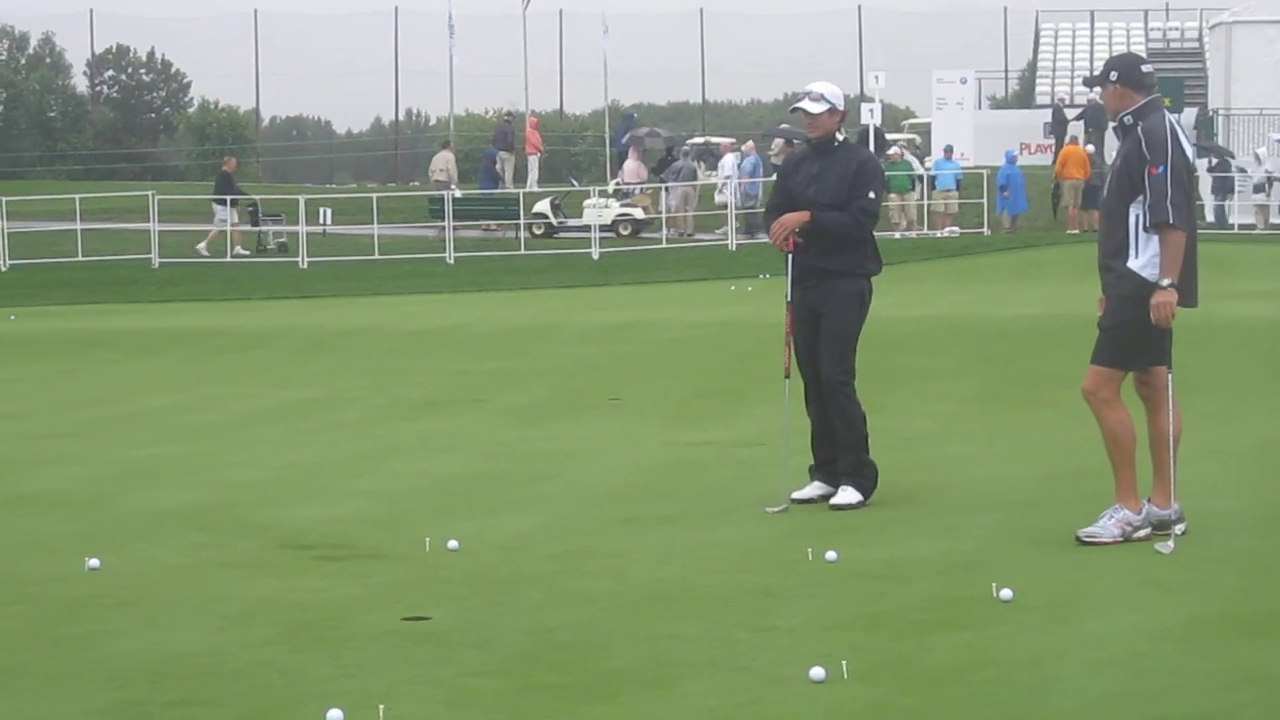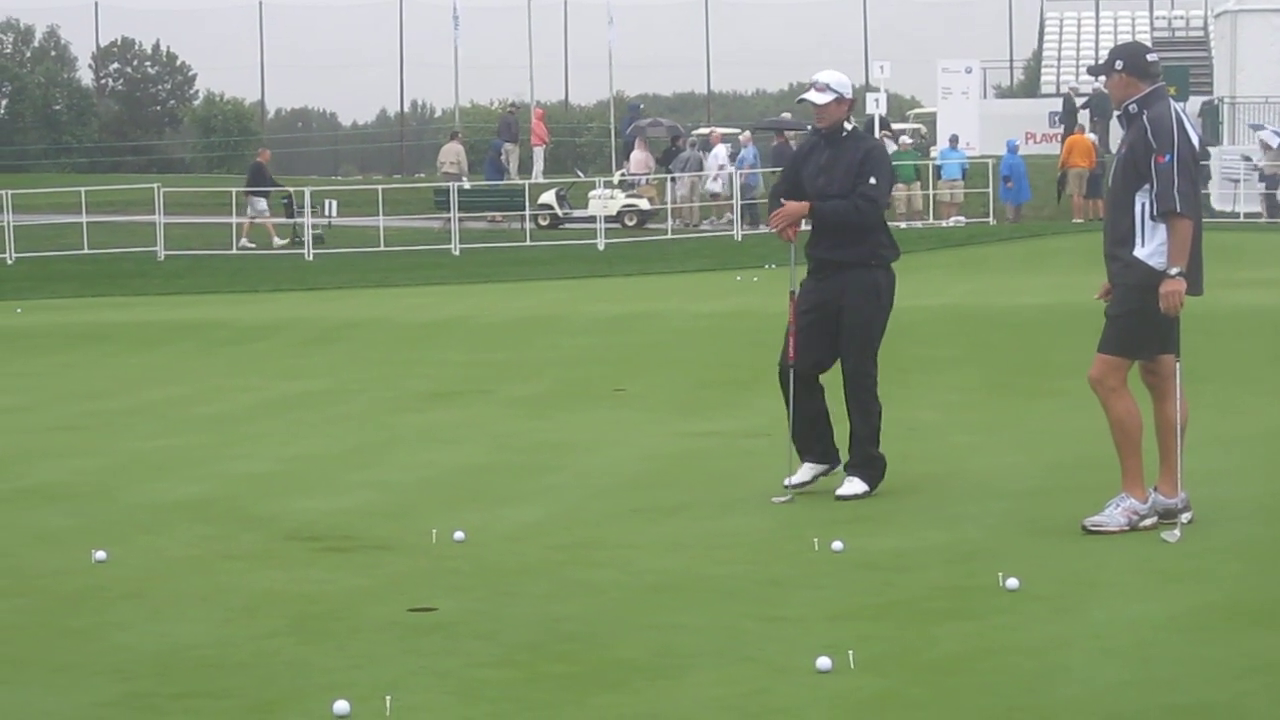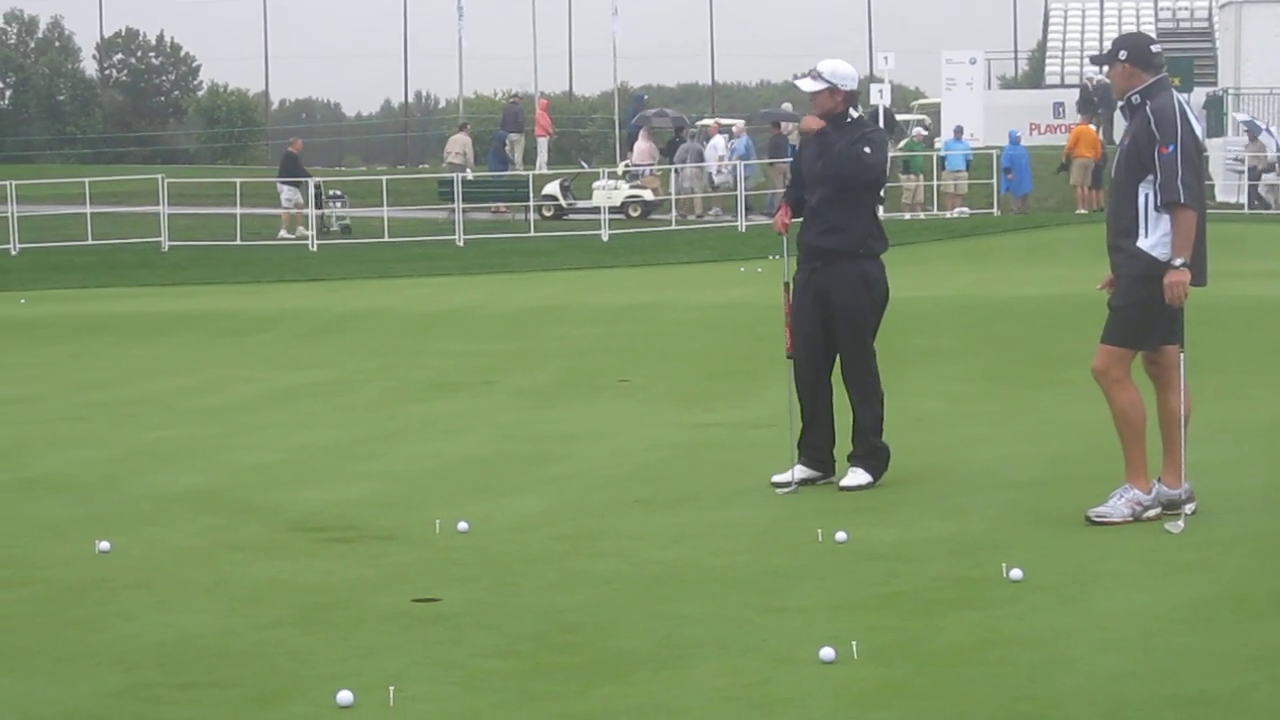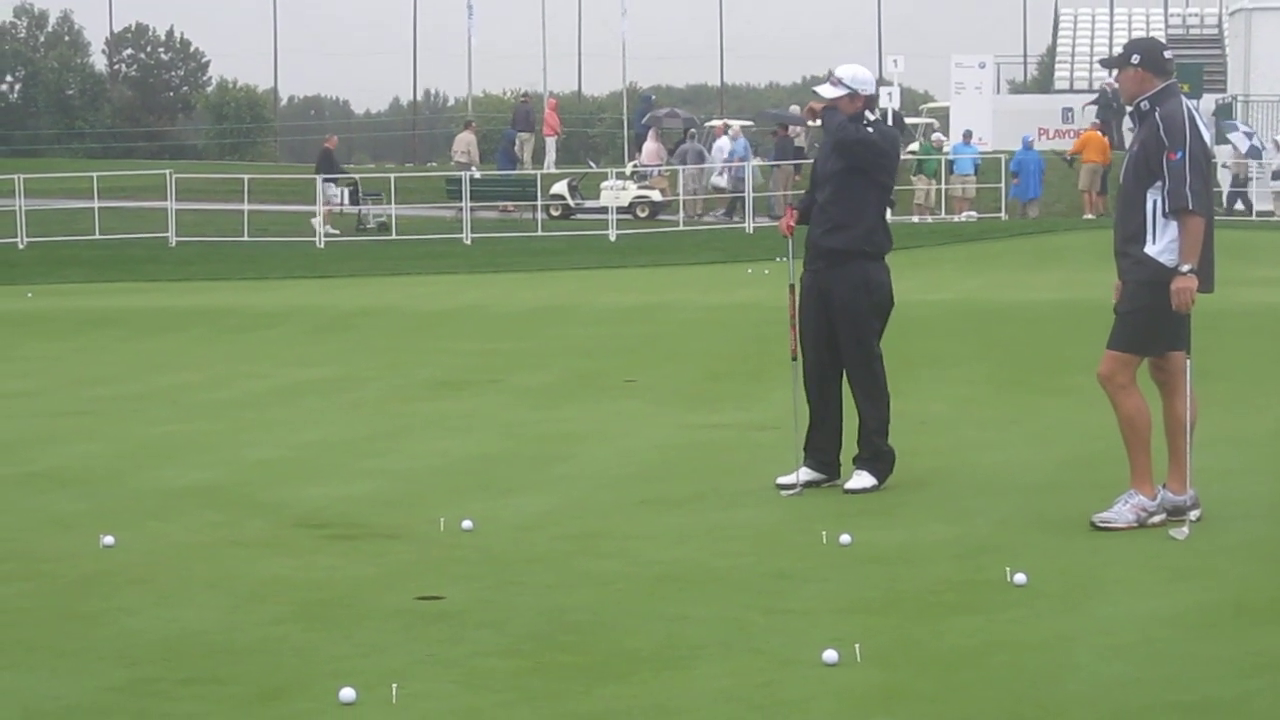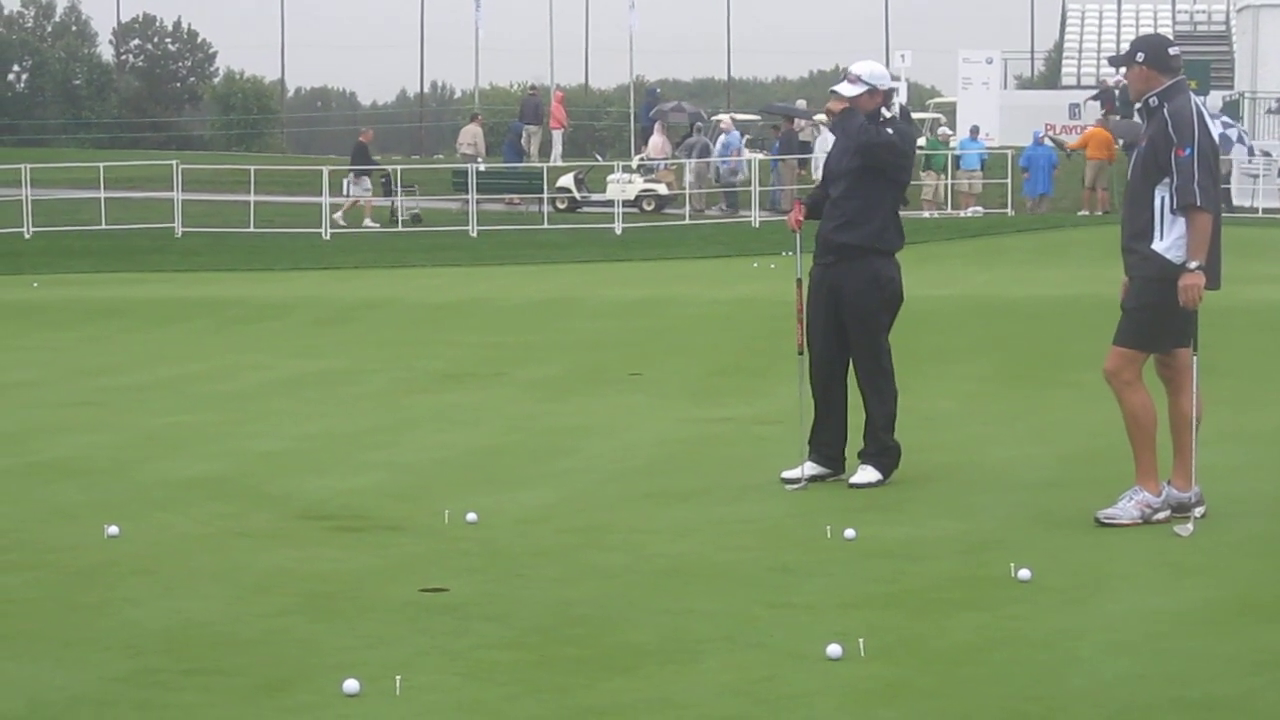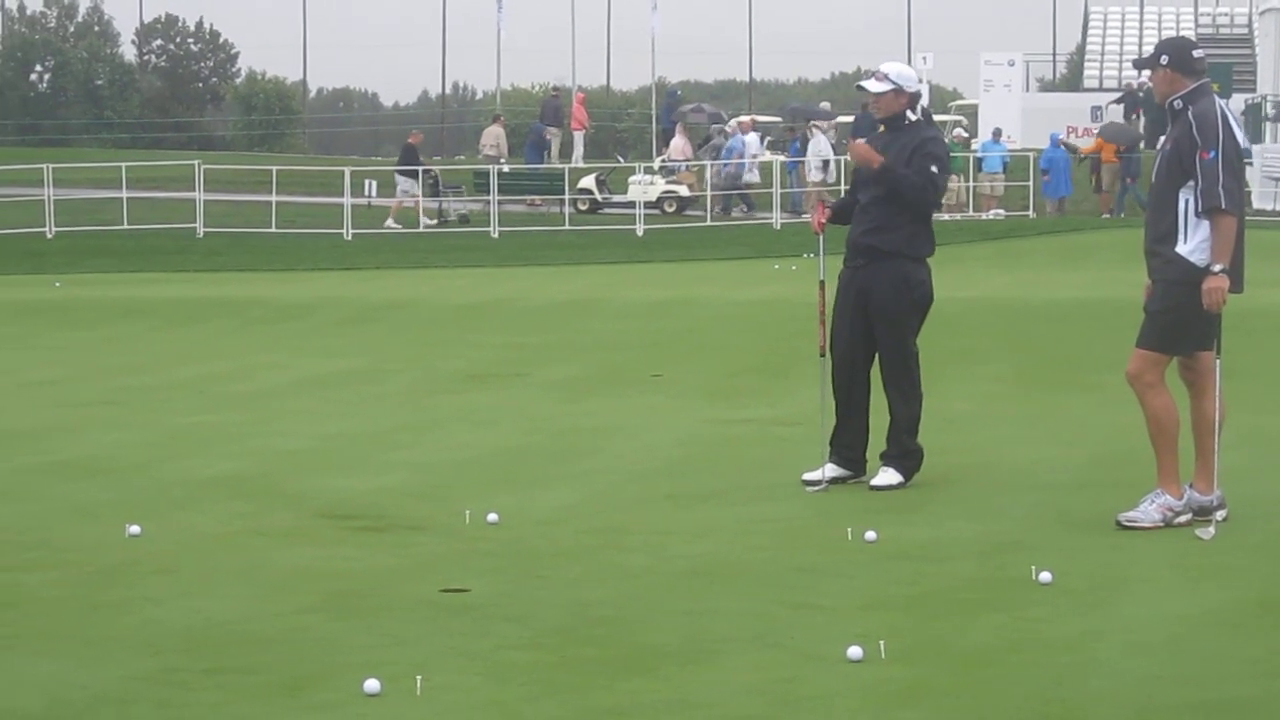
dt=0.5s
person 1, frame 1
left shoulder: (1156, 134)
right shoulder: (1143, 132)
left elbow: (1174, 217)
left wrist: (1168, 284)
right wrist: (1118, 285)
left hip: (1147, 285)
right hip: (1138, 283)
left knee: (1100, 388)
right knee: (1152, 389)
left ankle: (1130, 510)
right ankle: (1163, 506)
person 1, frame 2
left shoulder: (1161, 122)
right shoulder: (1145, 121)
left elbow: (1180, 204)
left wrist: (1176, 272)
right wrist: (1122, 271)
left hip: (1153, 274)
right hip: (1143, 272)
left knee: (1106, 376)
right knee: (1158, 378)
left ankle: (1137, 498)
right ankle: (1168, 496)
person 1, frame 3
left shoulder: (1164, 112)
right shoulder: (1148, 112)
left elbow: (1184, 195)
left wrist: (1180, 263)
right wrist: (1125, 264)
left hip: (1158, 265)
right hip: (1147, 264)
left knee: (1109, 368)
right knee: (1162, 369)
left ankle: (1141, 488)
right ankle: (1172, 486)
person 1, frame 4
left shoulder: (1173, 119)
right shoulder: (1157, 118)
left elbow: (1192, 201)
left wrist: (1187, 269)
right wrist: (1133, 271)
left hip: (1164, 271)
right hip: (1154, 270)
left knee: (1115, 373)
right knee: (1168, 376)
left ankle: (1145, 495)
right ankle: (1177, 493)
person 1, frame 5
left shoulder: (1181, 115)
right shoulder: (1164, 115)
left elbow: (1200, 198)
left wrist: (1195, 266)
right wrist: (1138, 269)
left hip: (1171, 268)
right hip: (1160, 267)
left knee: (1121, 369)
right knee: (1174, 373)
left ankle: (1150, 491)
right ankle: (1182, 490)
person 1, frame 6
left shoulder: (1206, 118)
right shoulder: (1189, 118)
left elbow: (1225, 200)
left wrist: (1220, 269)
right wrist: (1162, 271)
left hip: (1194, 271)
right hip: (1184, 270)
left knee: (1144, 372)
right knee: (1197, 376)
left ankle: (1172, 495)
right ankle: (1204, 493)
person 2, frame 1
left shoulder: (862, 163)
right shoulder: (795, 164)
left elbow: (862, 220)
right elbow: (774, 211)
left wrist: (809, 218)
right wrist: (780, 229)
left hip: (845, 283)
right hip: (805, 282)
left knee: (836, 377)
right knee: (813, 380)
left ankle: (857, 477)
right ankle: (827, 472)
person 2, frame 2
left shoulder: (870, 151)
right shoulder: (807, 151)
left elbow: (866, 209)
right elbow: (781, 195)
left wrist: (810, 209)
right wrist: (785, 217)
left hip: (864, 276)
right hip: (821, 272)
left knee: (858, 374)
right knee: (795, 366)
left ankle: (865, 467)
right ankle: (818, 453)
person 2, frame 3
left shoulder: (869, 136)
right shoulder: (811, 138)
left elbow: (855, 171)
left wrist: (823, 132)
right wrist: (787, 207)
left hip: (854, 266)
right hip: (813, 264)
left knee: (858, 365)
right knee: (808, 365)
left ankle: (869, 459)
right ankle: (815, 458)
person 2, frame 4
left shoulder: (882, 139)
right shoulder: (832, 139)
left elbow: (848, 138)
left wrist: (827, 113)
right wrist: (797, 212)
left hip: (859, 270)
right hip: (820, 265)
left knee: (863, 367)
right knee: (818, 368)
left ankle: (873, 462)
right ankle: (820, 460)
person 2, frame 5
left shoulder: (898, 134)
right shoulder: (847, 134)
left elbow: (870, 144)
left wrist: (846, 114)
right wrist: (806, 207)
left hip: (870, 265)
right hip: (830, 260)
left knee: (871, 362)
right knee: (824, 361)
left ankle: (879, 456)
right ankle: (825, 454)
person 2, frame 6
left shoulder: (927, 142)
right shoulder: (877, 139)
left elbow: (925, 196)
left wrist: (881, 164)
right wrist: (833, 212)
left hip: (900, 270)
right hip: (859, 264)
left knee: (898, 366)
right knee: (847, 361)
left ankle: (901, 459)
right ankle: (846, 457)
